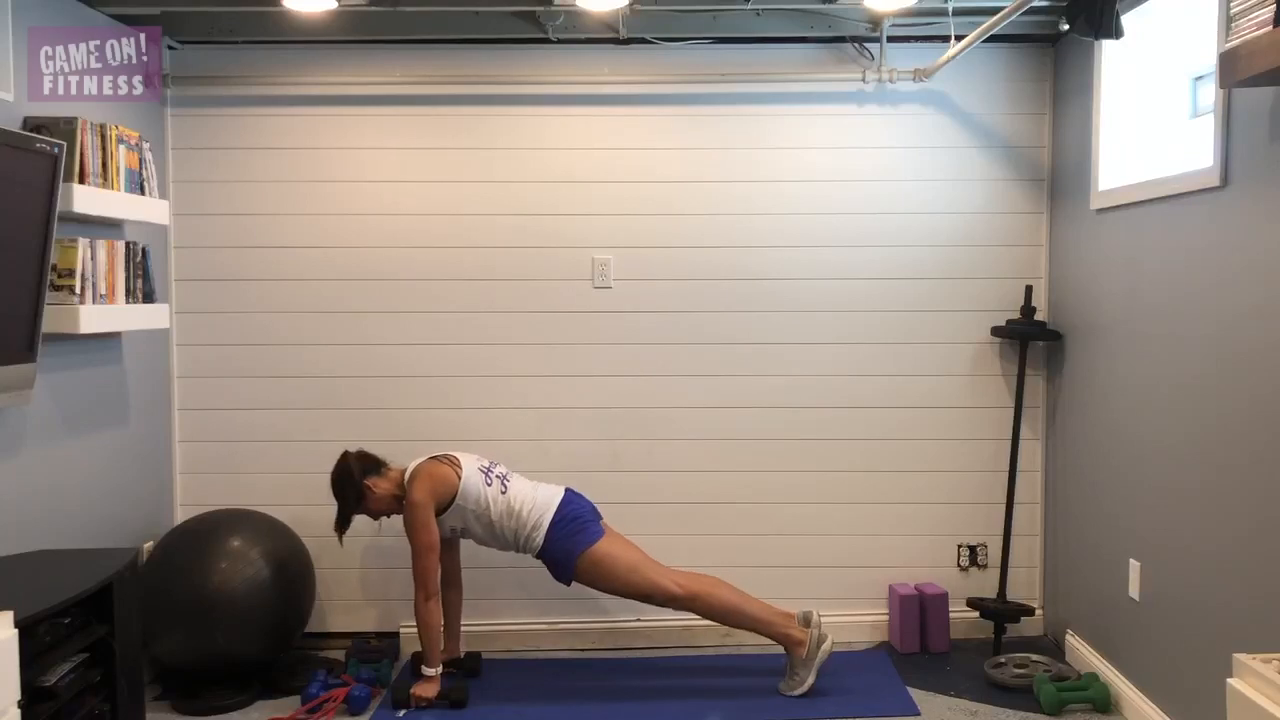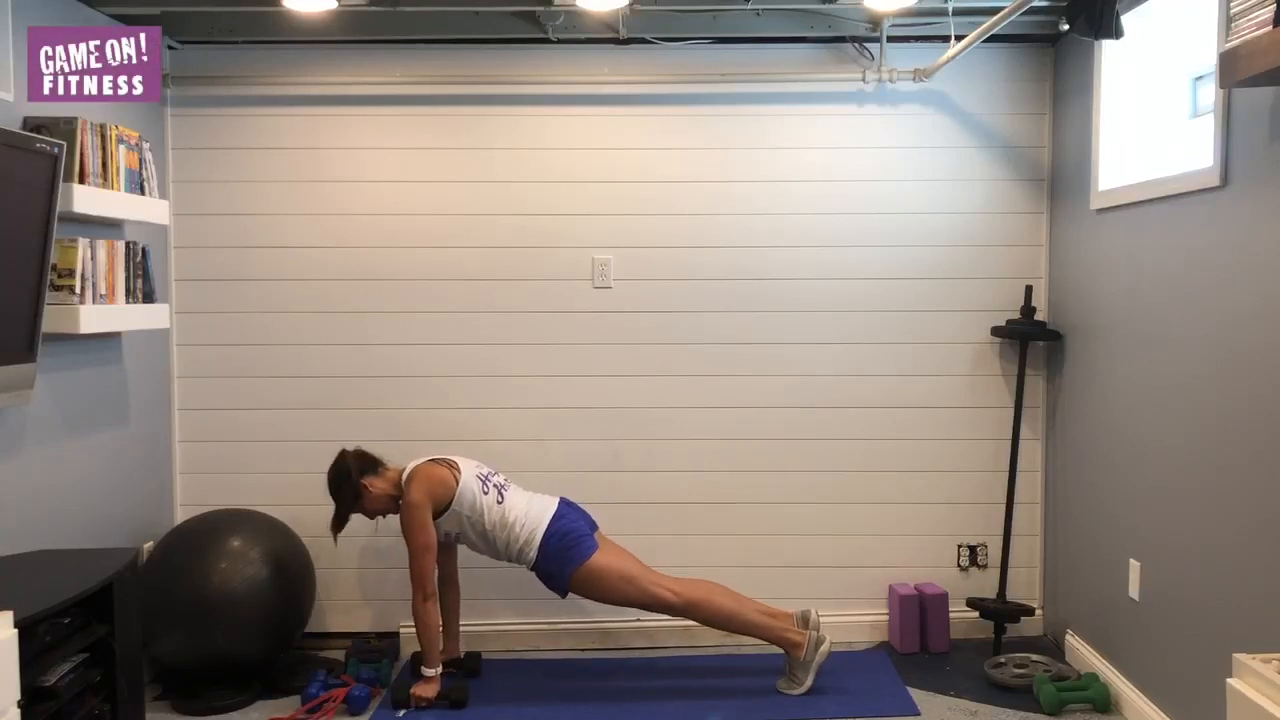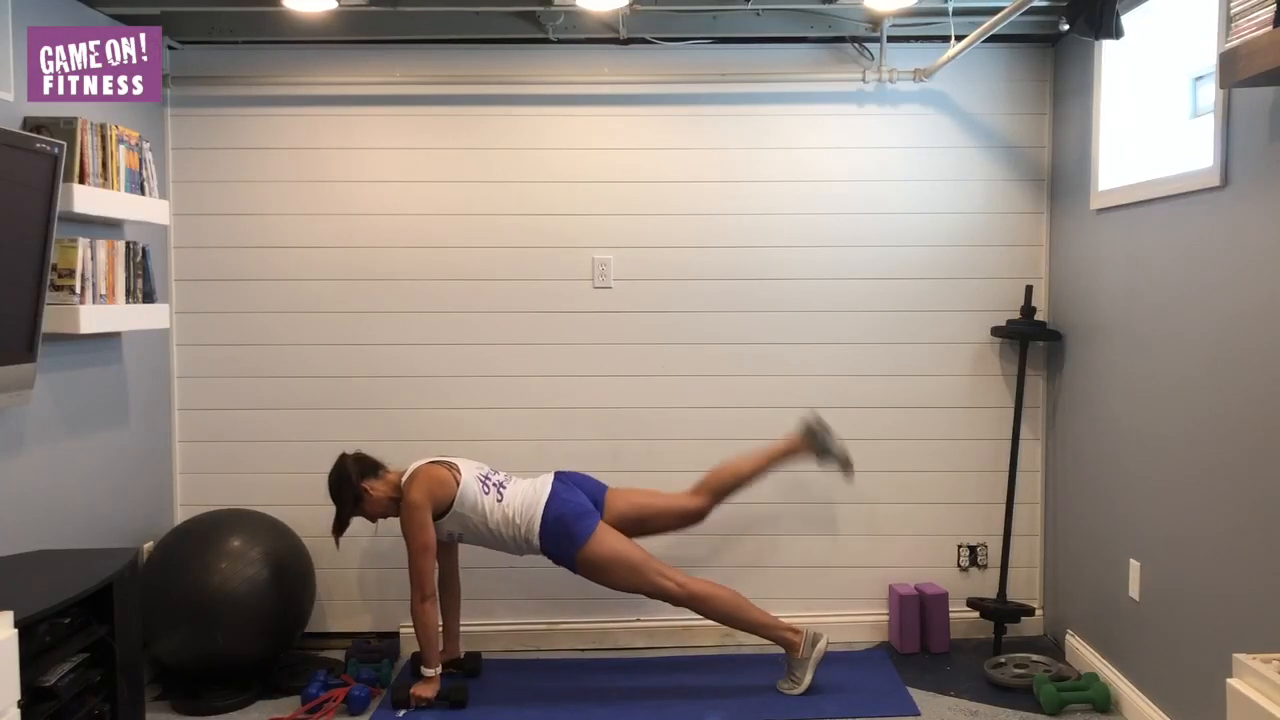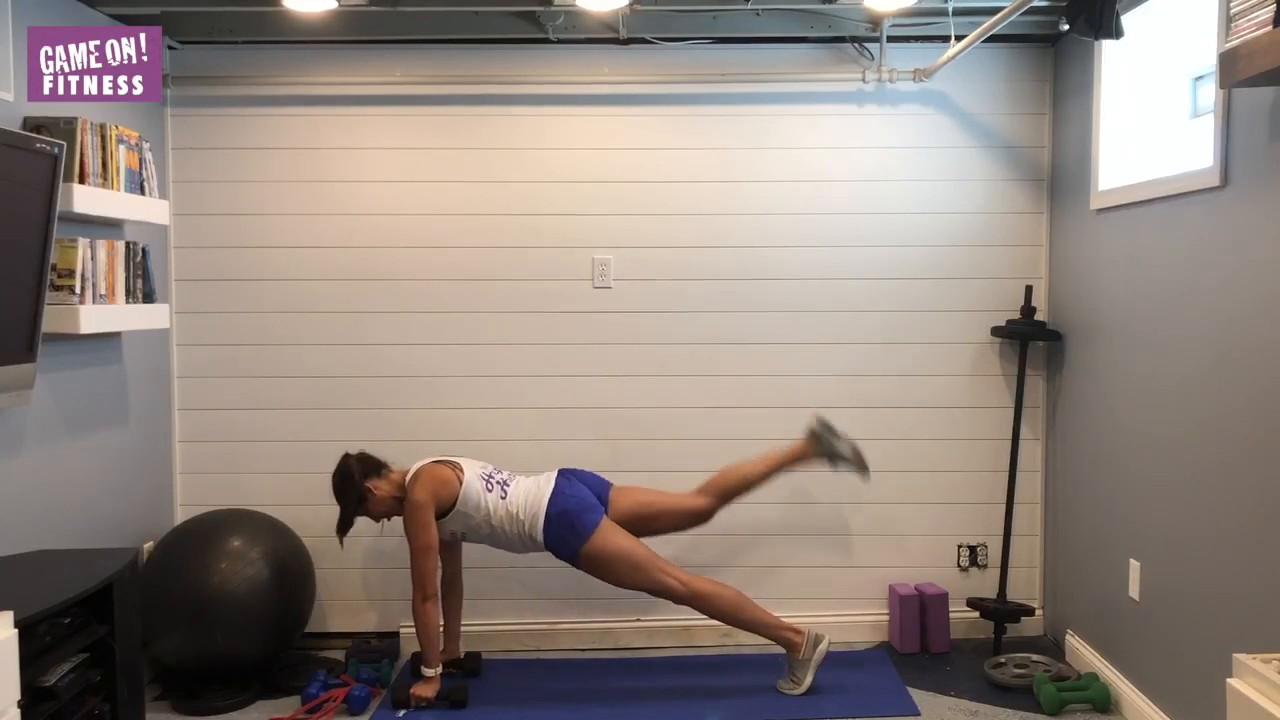
dt=0.5s
person 1, frame 1
left shoulder: (417, 493)
right shoulder: (433, 476)
left elbow: (428, 591)
right elbow: (450, 579)
left wrist: (431, 672)
right wrist: (451, 649)
left hip: (557, 529)
right hip: (562, 511)
left knee: (671, 588)
right knee: (670, 583)
left ankle: (798, 639)
right ankle: (793, 620)
person 1, frame 2
left shoulder: (414, 495)
right shoulder: (431, 477)
left elbow: (425, 593)
right elbow: (448, 578)
left wrist: (430, 673)
right wrist: (452, 649)
left hip: (552, 544)
right hip: (559, 519)
left knee: (668, 597)
right knee: (667, 585)
left ankle: (797, 641)
right ankle: (790, 620)
person 1, frame 3
left shoulder: (412, 498)
right shoulder: (430, 479)
left elbow: (425, 594)
right elbow: (449, 586)
left wrist: (430, 673)
right wrist: (452, 650)
left hip: (554, 519)
right hip: (562, 494)
left knee: (674, 586)
right knee: (698, 503)
left ankle: (795, 640)
right ankle: (802, 440)
person 1, frame 4
left shoulder: (418, 495)
right shoulder: (434, 479)
left elbow: (427, 595)
right elbow: (450, 580)
left wrist: (431, 673)
right wrist: (452, 649)
left hip: (559, 517)
right hip: (565, 491)
left knee: (676, 583)
right knee: (703, 504)
left ankle: (797, 642)
right ankle: (811, 446)
